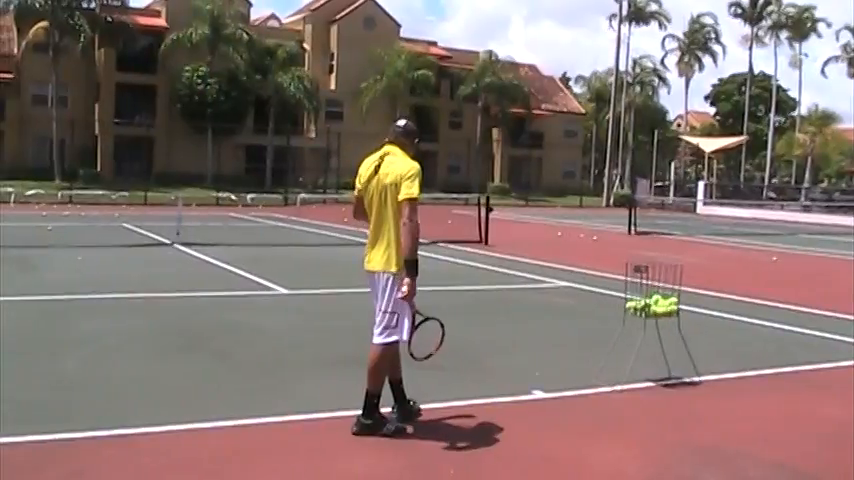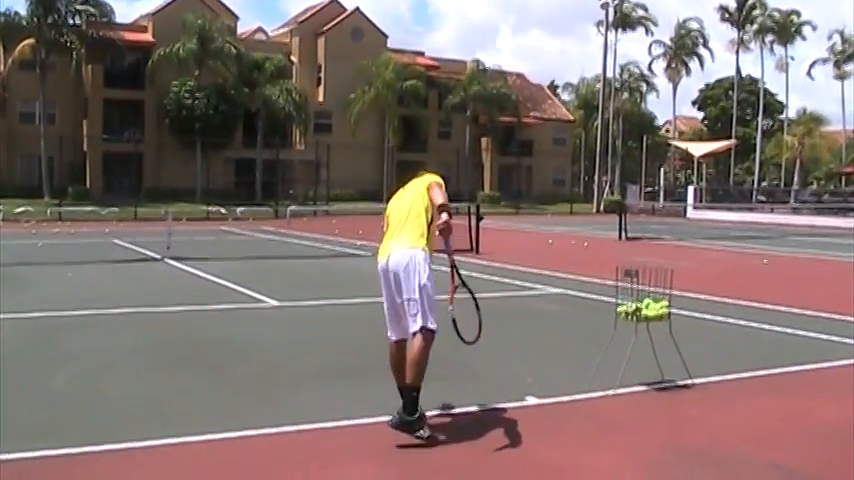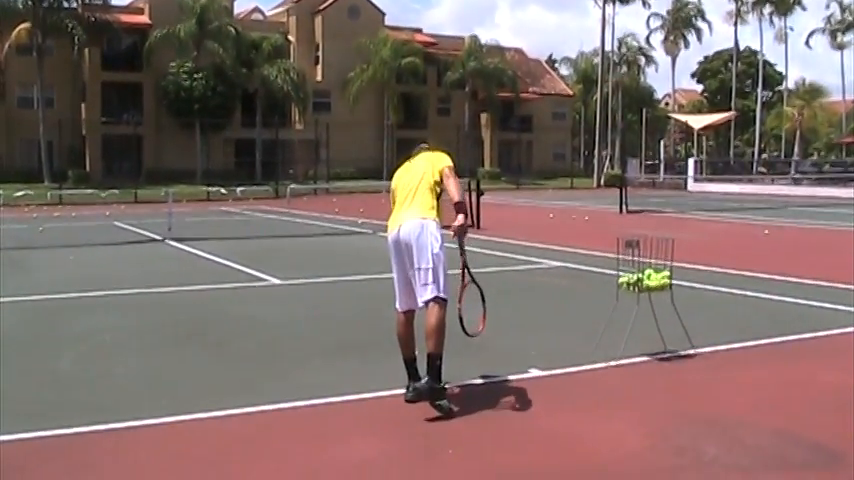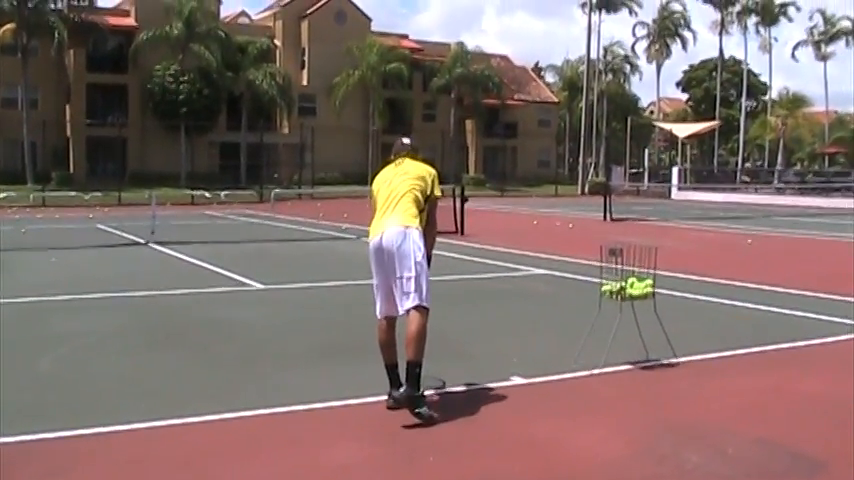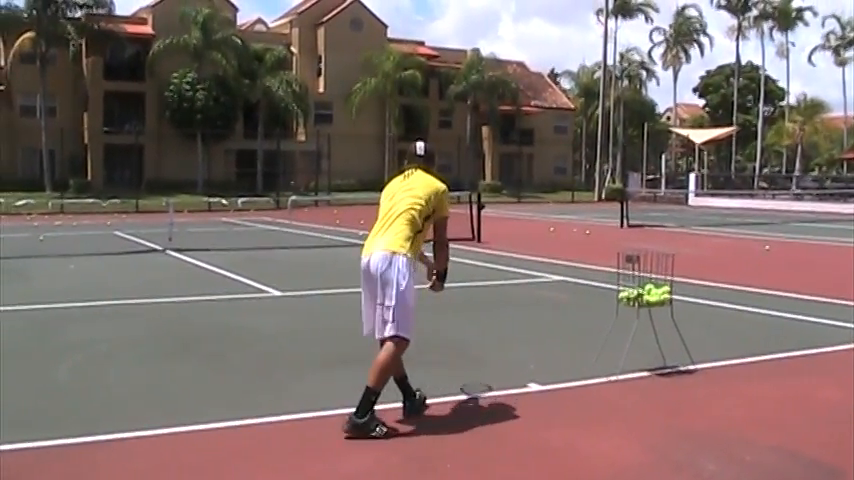
dt=1s
person 1, frame 1
left shoulder: (367, 164)
right shoulder: (408, 167)
left elbow: (358, 212)
right elbow: (408, 222)
right wrist: (411, 272)
left hip: (375, 259)
right hip: (394, 263)
left knee: (390, 335)
right knee: (386, 338)
left ankle: (401, 403)
right ankle: (369, 416)
person 1, frame 2
left shoulder: (396, 198)
right shoulder: (429, 181)
right elbow: (437, 190)
right wrist: (444, 212)
left hip: (386, 257)
right hip: (411, 254)
left knee: (398, 337)
right knee: (423, 331)
left ankle: (409, 408)
right ankle: (408, 412)
person 1, frame 3
left shoulder: (400, 172)
right shoulder: (438, 157)
right elbow: (450, 179)
right wrist: (460, 211)
left hip: (395, 229)
right hip: (421, 225)
left knee: (404, 308)
right knee: (436, 300)
left ankle: (414, 381)
right ankle: (433, 381)
person 1, frame 4
left shoulder: (381, 176)
right shoulder: (427, 171)
right elbow: (430, 222)
right wrist: (427, 257)
left hip: (376, 237)
right hip: (404, 233)
left knee: (386, 315)
right knee: (417, 308)
left ankle: (395, 388)
right ankle: (411, 389)
person 1, frame 5
left shoulder: (393, 184)
right shoulder: (437, 187)
right elbow: (440, 241)
left wrist: (427, 263)
right wrist: (441, 274)
left hip: (370, 255)
right hip: (392, 258)
left knee: (389, 336)
right knee: (397, 339)
left ankle: (411, 398)
right ankle: (361, 415)
